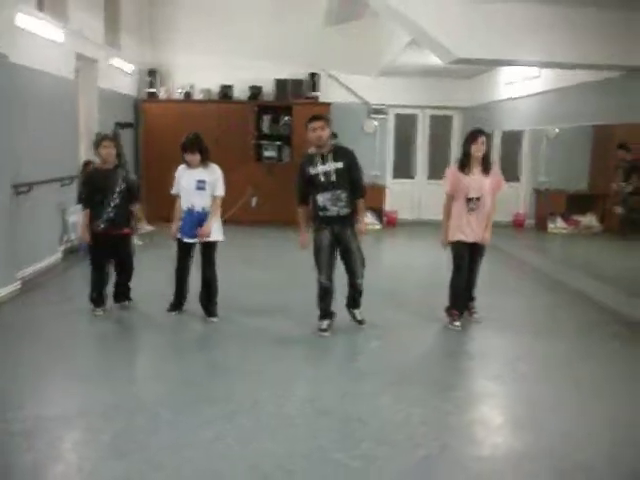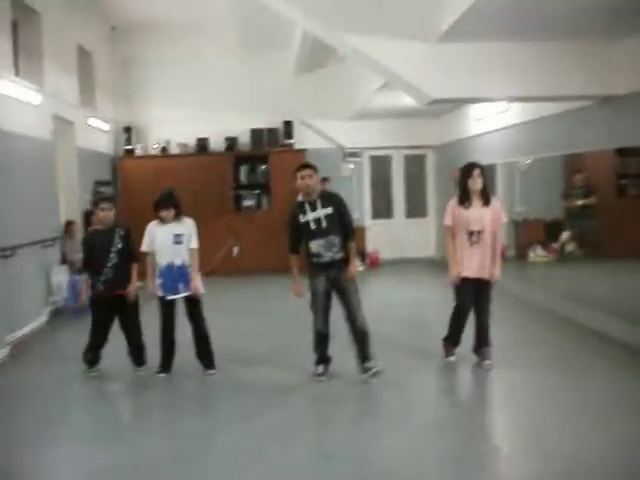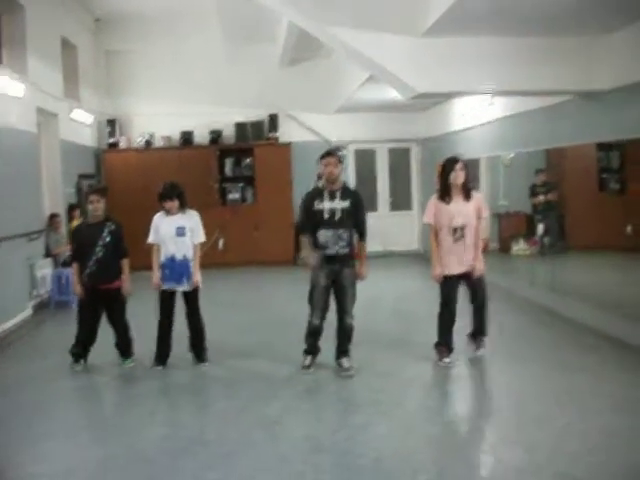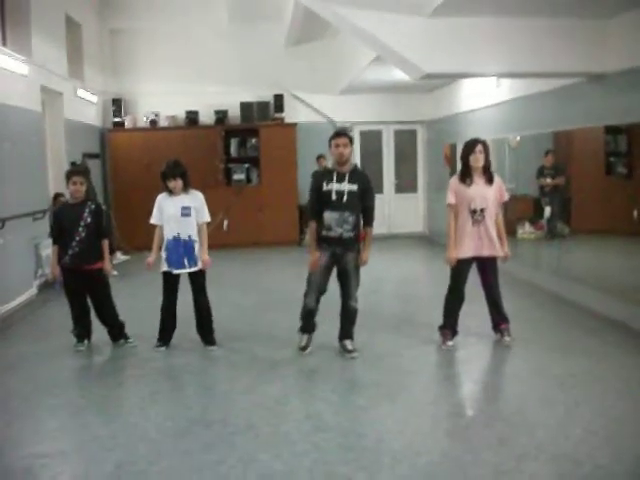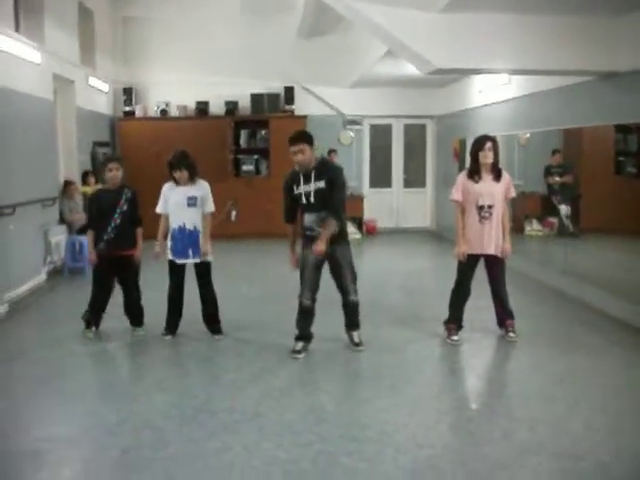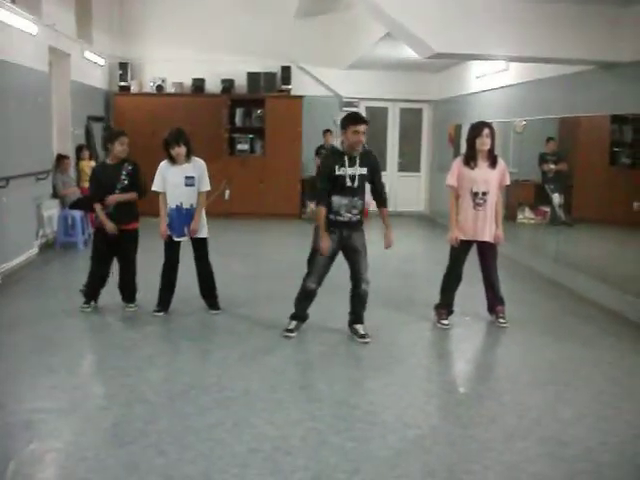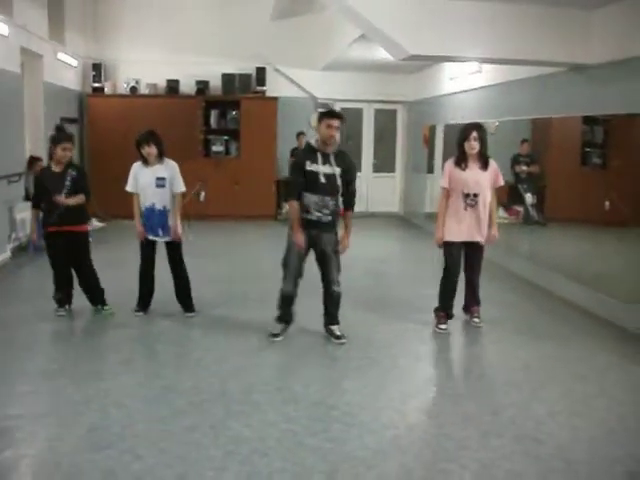
dt=0.7s
person 1, frame 1
left shoulder: (345, 155)
right shoulder: (306, 163)
left elbow: (359, 189)
right elbow: (302, 200)
left wrist: (361, 219)
right wrist: (302, 230)
left hip: (347, 224)
right hip: (322, 226)
left knee: (357, 271)
right knee: (324, 275)
left ankle: (354, 306)
right ankle: (325, 316)
person 1, frame 2
left shoulder: (334, 200)
right shoulder: (296, 212)
left elbow: (349, 232)
right elbow: (294, 249)
left wrist: (353, 262)
right wrist: (295, 280)
left hip: (342, 267)
right hip: (318, 272)
left knee: (355, 314)
right knee: (320, 320)
left ankle: (366, 360)
right ankle: (322, 361)
person 1, frame 3
left shoulder: (352, 197)
right shoulder: (311, 198)
left elbow: (361, 232)
right elbow: (304, 230)
left wrist: (362, 263)
right wrist: (307, 251)
left hip: (346, 264)
right hip: (321, 264)
left knee: (346, 313)
right knee: (317, 312)
left ankle: (343, 355)
right ankle: (311, 352)
person 1, frame 4
left shoulder: (362, 179)
right shoulder: (320, 178)
left elbow: (368, 217)
right elbow: (312, 215)
left wrist: (366, 248)
right wrist: (313, 249)
left hip: (350, 248)
right hip: (325, 246)
left knee: (350, 297)
right knee: (313, 293)
left ankle: (346, 338)
right ankle: (306, 331)
person 1, frame 5
left shoulder: (332, 171)
right shoulder: (292, 180)
left elbow: (337, 210)
right elbow: (291, 217)
left wrist: (323, 240)
right wrist: (292, 248)
left hip: (337, 241)
right hip: (310, 244)
left knee: (348, 289)
right knee: (306, 294)
left ankle: (353, 329)
right ankle: (303, 337)
person 1, frame 6
left shoulder: (370, 160)
right shoulder: (330, 159)
left elbow: (380, 196)
right elbow: (321, 200)
left wrist: (388, 228)
right wrist: (322, 234)
left hip: (355, 229)
right hip: (330, 228)
left knee: (361, 279)
right knee: (314, 276)
left ankle: (356, 322)
right ankle: (298, 317)
person 1, frame 7
left shoulder: (345, 161)
right shoulder: (303, 156)
left elbow: (348, 199)
right elbow: (293, 196)
left wrist: (346, 233)
right wrist: (296, 229)
left hip: (328, 230)
right hip: (301, 227)
left knee: (332, 279)
right knee: (290, 277)
left ankle: (331, 323)
right ankle: (283, 319)
person 2, frame 1
left shoulder: (492, 172)
right shoulder: (455, 171)
left elbow: (492, 203)
right elbow: (448, 202)
left wrist: (488, 230)
right wrist: (445, 230)
left hip: (479, 231)
right hip: (459, 231)
left knee: (472, 271)
right knee: (460, 270)
left ankle: (468, 302)
right ankle: (454, 310)
person 2, frame 2
left shoulder: (493, 205)
right shoulder: (455, 205)
left elbow: (496, 237)
right elbow: (450, 237)
left wrist: (497, 265)
right wrist: (452, 265)
left hip: (485, 267)
right hip: (463, 267)
left knee: (483, 309)
right knee: (463, 307)
left ankle: (483, 348)
right ankle: (450, 343)
person 2, frame 3
left shoulder: (475, 198)
right shoulder: (437, 201)
left elbow: (480, 230)
right elbow: (433, 235)
left wrist: (479, 258)
right wrist: (436, 264)
left hip: (471, 261)
right hip: (448, 263)
left knee: (480, 300)
right knee: (448, 307)
left ankle: (478, 336)
right ankle: (444, 347)
person 2, frame 4
left shoulder: (495, 181)
right shoulder: (457, 182)
left elbow: (498, 214)
right elbow: (452, 216)
left wrist: (504, 243)
right wrist: (451, 247)
left hip: (488, 246)
right hip: (463, 246)
left knee: (492, 287)
right knee: (456, 289)
left ankle: (501, 325)
right ankle: (448, 330)
person 2, frame 5
left shoulder: (503, 178)
right shoulder: (465, 178)
left elbow: (505, 211)
right elbow: (459, 213)
left wrist: (507, 240)
right wrist: (459, 242)
left hip: (494, 243)
right hip: (470, 243)
left knee: (498, 284)
right knee: (462, 284)
left ankle: (507, 321)
right ankle: (453, 324)
person 2, frame 6
left shoulder: (499, 165)
right shoulder: (460, 164)
left elbow: (499, 198)
right elbow: (453, 198)
left wrist: (499, 227)
right wrist: (453, 227)
left hip: (487, 229)
right hip: (464, 229)
left knee: (490, 270)
right knee: (454, 270)
left ankle: (497, 307)
right ankle: (443, 309)
person 2, frame 7
left shoulder: (491, 167)
right shoulder: (452, 165)
left elbow: (492, 197)
right elbow: (444, 198)
left wrist: (494, 225)
right wrist: (439, 228)
left hip: (478, 229)
right hip: (454, 229)
left knee: (473, 271)
right knee: (451, 271)
left ankle: (472, 307)
right ankle: (443, 312)
person 3, frame 1
left shoulder: (213, 170)
right shoulder: (181, 171)
left elbow: (217, 200)
right elbow: (178, 199)
left wrist: (208, 224)
right wrist: (175, 222)
left hip: (207, 227)
right hip: (186, 226)
left knee: (208, 269)
right knee: (181, 266)
left ankle: (210, 308)
right ankle: (178, 302)
person 3, frame 2
left shoulder: (187, 224)
right shoulder: (153, 228)
left elbow: (193, 253)
right elbow: (150, 256)
left wrist: (195, 278)
right wrist: (151, 281)
left hip: (187, 280)
right hip: (165, 283)
left knee: (197, 320)
right knee: (167, 324)
left ankle: (208, 361)
right ankle: (165, 364)
person 3, frame 3
left shoulder: (192, 217)
right shoulder: (158, 219)
left elbow: (197, 246)
right elbow: (156, 248)
left wrist: (196, 272)
right wrist: (155, 273)
left hip: (188, 275)
right hip: (166, 276)
left knee: (193, 314)
right knee: (165, 316)
left ankle: (199, 352)
right ankle: (161, 356)
person 3, frame 4
left shoulder: (196, 197)
right shoulder: (162, 199)
left elbow: (202, 227)
right elbow: (159, 228)
left wrist: (204, 252)
right wrist: (153, 254)
left hip: (193, 256)
right hip: (171, 257)
left knee: (200, 296)
right knee: (169, 298)
left ankle: (207, 335)
right ankle: (164, 337)
person 3, frame 5
left shoulder: (202, 187)
right shoulder: (167, 189)
left elbow: (207, 217)
right elbow: (164, 218)
left wrist: (206, 243)
right wrist: (160, 242)
left hip: (198, 245)
right hip: (176, 246)
left knee: (206, 285)
right knee: (175, 287)
left ankle: (214, 324)
right ankle: (171, 325)
person 3, frame 6
left shoulder: (199, 165)
right shoulder: (164, 167)
left elbow: (202, 195)
right elbow: (162, 196)
left wrist: (196, 221)
right wrist: (163, 222)
left hip: (196, 223)
right hip: (172, 224)
left knee: (203, 262)
right knee: (170, 263)
left ankle: (211, 300)
right ankle: (163, 302)
person 3, frame 7
left shoulder: (170, 166)
right shoulder: (137, 168)
left elbow: (177, 197)
right elbow: (135, 197)
left wrist: (175, 223)
right wrist: (137, 223)
left hip: (169, 224)
right hip: (147, 225)
left knee: (177, 263)
right knee: (146, 264)
left ankle: (187, 303)
right ankle: (143, 302)
person 4, frame 1
left shoulder: (122, 174)
right shoulder: (91, 176)
left elbow: (132, 200)
right elbow: (86, 205)
right wrist: (84, 229)
left hip: (121, 229)
right hip: (99, 231)
left knee: (126, 265)
right knee: (99, 267)
left ankle: (121, 297)
right ankle: (98, 302)
person 4, frame 2
left shoulder: (123, 232)
right shoulder: (90, 238)
left elbow: (133, 260)
right elbow: (87, 267)
left wrist: (133, 283)
left hip: (124, 290)
right hip: (102, 293)
left knee: (132, 328)
right knee: (99, 329)
left ankle: (139, 361)
right ankle: (91, 361)
person 4, frame 3
left shoulder: (114, 226)
right shoulder: (80, 230)
left elbow: (123, 255)
right elbow: (75, 259)
left wrist: (126, 279)
right wrist: (76, 282)
left hip: (112, 284)
right hip: (88, 285)
left knee: (119, 321)
right knee: (86, 322)
left ankle: (126, 354)
right ankle: (79, 356)
person 4, frame 4
left shoulder: (94, 207)
right shoulder: (60, 211)
left elbow: (103, 236)
right elbow: (56, 241)
left wrist: (107, 260)
right wrist: (54, 264)
left hip: (94, 264)
right hip: (70, 267)
left knee: (104, 302)
right knee: (77, 304)
left ankle: (118, 334)
right ankle: (82, 337)
person 4, frame 5
left shoulder: (130, 194)
right shoulder: (96, 197)
left elbow: (137, 223)
right elbow: (91, 226)
left wrist: (139, 247)
right wrist: (91, 250)
left hip: (127, 251)
right hip: (104, 252)
left knee: (131, 288)
right knee: (100, 288)
left ankle: (137, 322)
right ankle: (91, 322)
person 4, frame 6
left shoulder: (132, 167)
right shoulder: (99, 170)
left elbow: (139, 193)
right elbow: (95, 200)
left wrist: (118, 197)
right wrist: (105, 221)
left hip: (128, 224)
right hip: (104, 225)
left knee: (128, 264)
right knee: (99, 263)
left ankle: (129, 298)
right ankle: (90, 297)
person 4, frame 7
left shoulder: (77, 172)
right shoulder: (42, 175)
left elbow: (84, 196)
right elbow: (36, 204)
left wrist: (67, 200)
right wrist: (34, 228)
left hip: (77, 228)
right hip: (53, 229)
left knee: (84, 267)
right knee: (59, 268)
left ankle: (99, 301)
right ankle: (63, 302)
